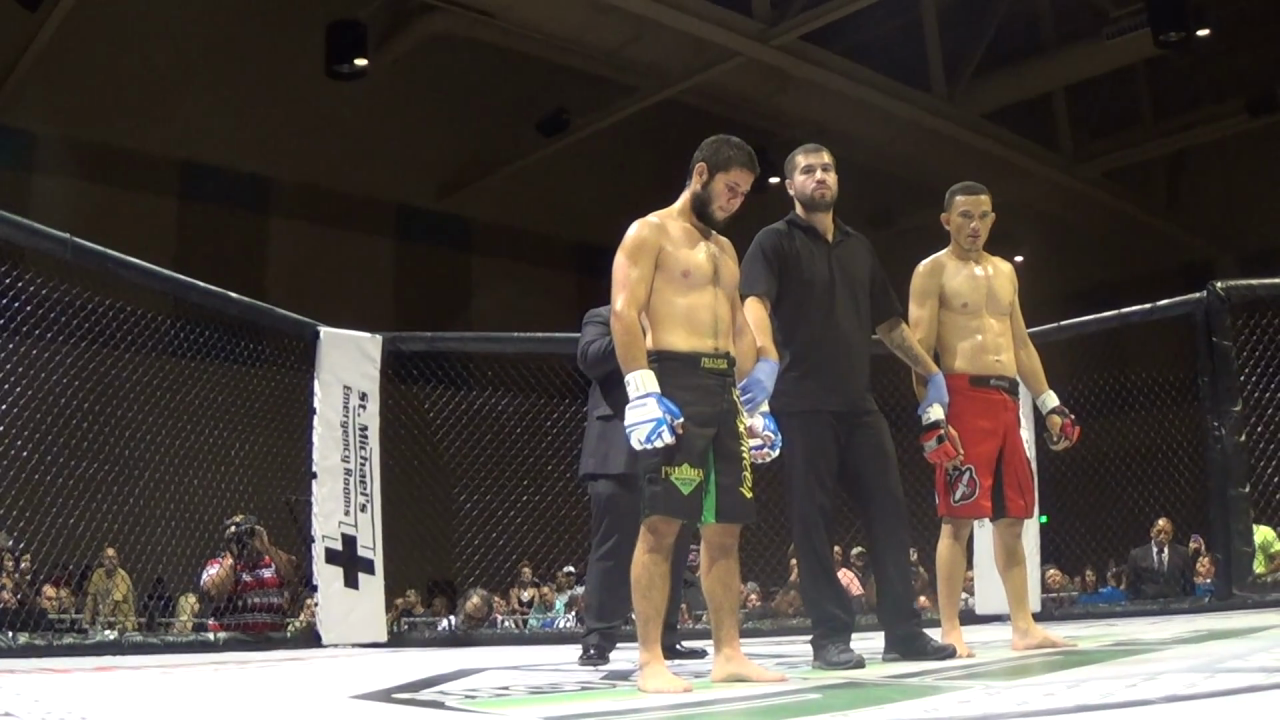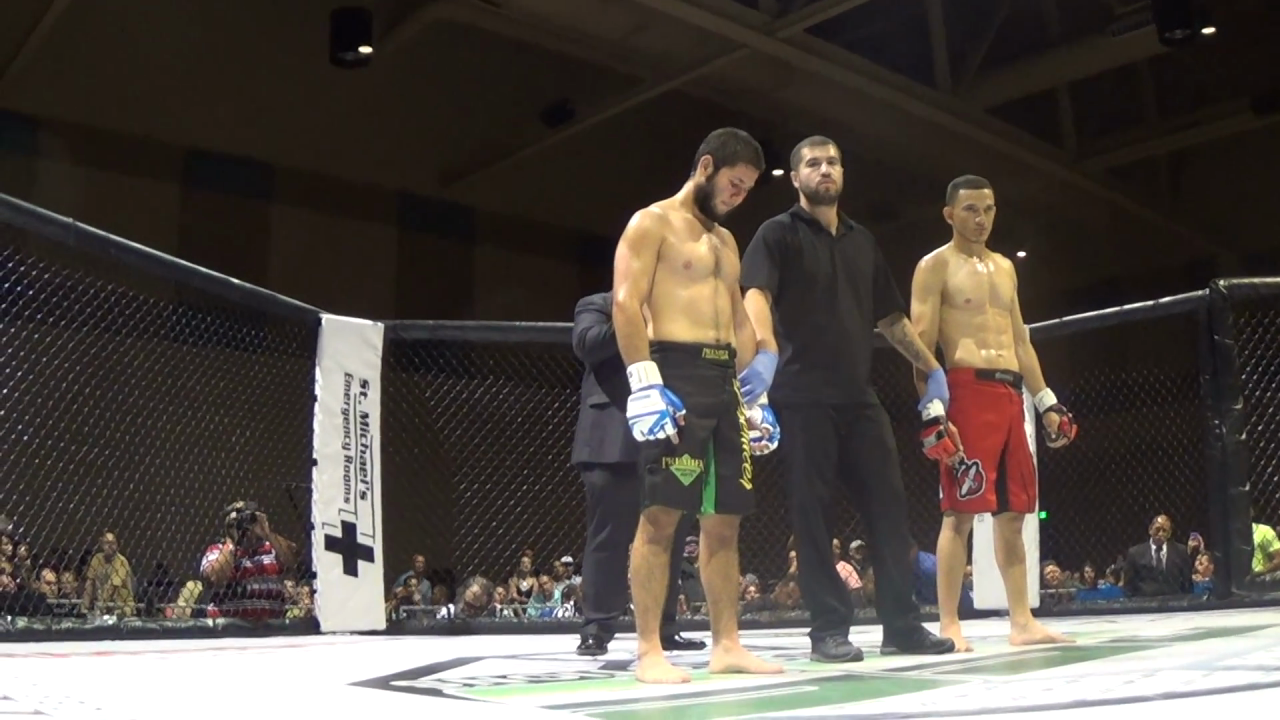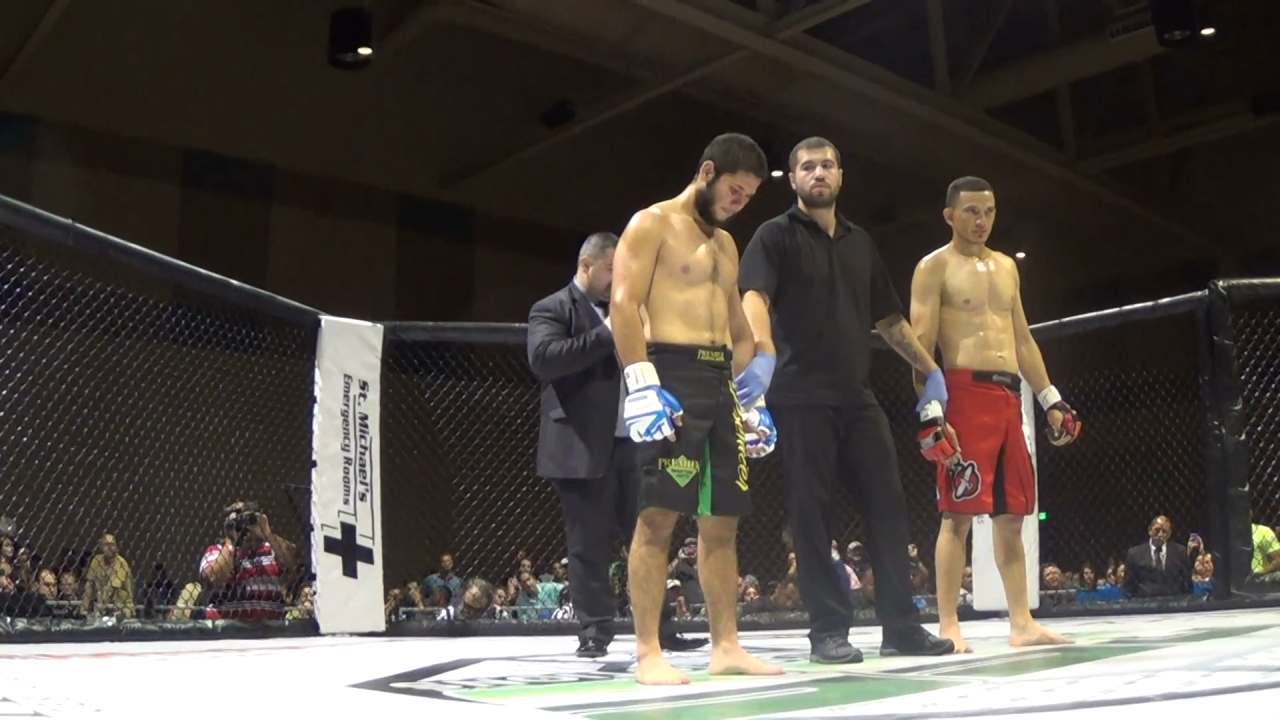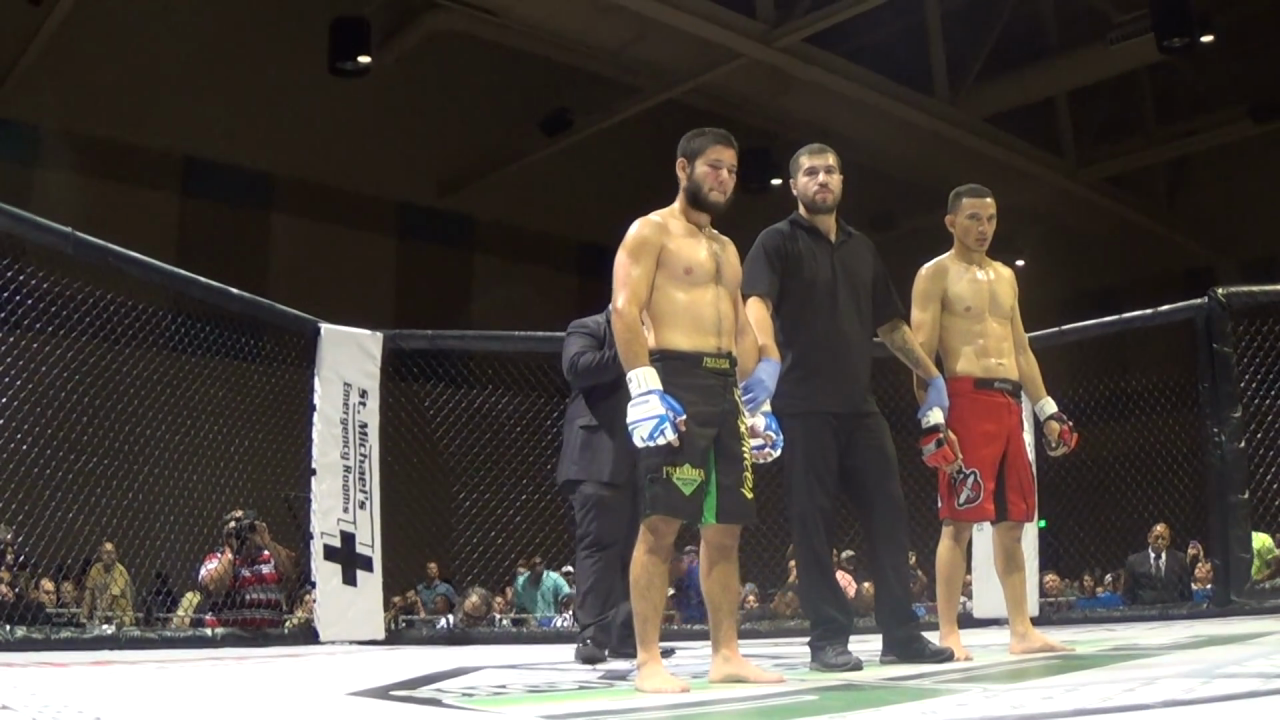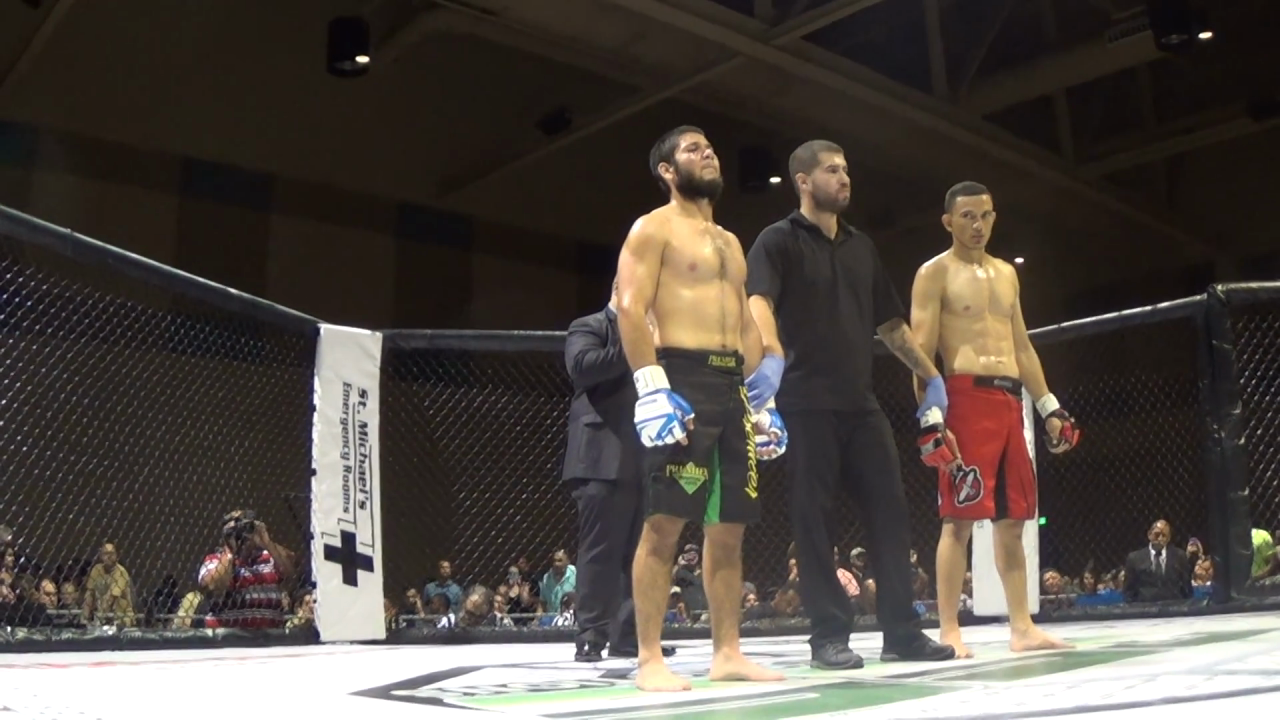
dt=1s
person 1, frame 1
left shoulder: (725, 250)
right shoulder: (649, 232)
right elbow: (624, 314)
right wrist: (643, 391)
left hip: (724, 391)
right hip: (674, 383)
left knee: (725, 529)
right knee: (661, 525)
left ankle: (728, 653)
right ankle: (651, 661)
person 1, frame 2
left shoulder: (726, 241)
right shoulder: (652, 223)
right elbow: (626, 305)
right wrist: (645, 384)
left hip: (724, 381)
right hip: (675, 373)
left knee: (725, 519)
right knee: (661, 515)
left ankle: (726, 645)
right ankle: (649, 651)
person 1, frame 3
left shoulder: (725, 244)
right shoulder: (652, 224)
right elbow: (624, 306)
right wrist: (643, 385)
left hip: (719, 382)
right hip: (671, 375)
left knee: (722, 520)
right knee: (658, 516)
left ankle: (726, 646)
right ankle: (648, 653)
person 1, frame 4
left shoulder: (727, 248)
right shoulder: (651, 231)
right elbow: (625, 311)
right wrist: (646, 390)
left hip: (725, 389)
right hip: (675, 382)
left knee: (725, 529)
right knee: (661, 524)
left ankle: (726, 655)
right ankle: (648, 661)
person 1, frame 5
left shoulder: (730, 242)
right shoulder: (653, 228)
right elbow: (630, 309)
left wrist: (763, 399)
right wrist: (653, 389)
left hip: (731, 387)
right hip: (682, 378)
left knee: (729, 526)
right knee: (664, 522)
left ankle: (727, 652)
right ankle: (650, 660)
person 2, frame 1
left shoulder: (859, 247)
right shoulder: (775, 241)
left elbow: (889, 322)
right elbow: (755, 302)
left wrist: (931, 372)
right wrist: (767, 359)
left hip: (858, 400)
right hip: (802, 401)
left knee: (889, 510)
right knee: (812, 518)
left ankle: (903, 630)
right ankle: (831, 636)
person 2, frame 2
left shoulder: (862, 241)
right shoulder: (779, 233)
left elbow: (890, 317)
right elbow: (756, 294)
left wrist: (933, 368)
right wrist: (767, 352)
left hip: (858, 394)
right hip: (802, 394)
left knee: (889, 504)
right knee: (812, 511)
left ankle: (901, 623)
right ankle: (829, 628)
person 2, frame 3
left shoulder: (860, 243)
right shoulder: (776, 235)
left elbow: (888, 318)
right elbow: (754, 297)
left wrist: (931, 370)
right wrist: (764, 354)
left hip: (856, 395)
right hip: (800, 396)
left knee: (887, 504)
right knee: (811, 512)
left ankle: (900, 625)
right ankle: (828, 630)
person 2, frame 4
left shoulder: (862, 248)
right shoulder: (779, 241)
left elbow: (890, 324)
right elbow: (757, 303)
left wrist: (932, 376)
right wrist: (768, 359)
left hip: (859, 403)
right hip: (803, 403)
left knee: (889, 513)
right knee: (813, 520)
left ankle: (901, 633)
right ankle: (828, 638)
person 2, frame 5
left shoulder: (861, 247)
right shoulder: (779, 241)
left elbow: (889, 323)
right elbow: (759, 302)
left wrist: (931, 376)
right wrist: (773, 357)
left hip: (860, 401)
right hip: (805, 402)
left knee: (890, 510)
right knee: (813, 518)
left ankle: (902, 631)
right ankle: (828, 636)
person 3, frame 1
left shoulder: (1005, 272)
right shoulder: (932, 271)
left elbow: (1021, 344)
right elbow: (920, 350)
left wrist: (1050, 404)
right wrist: (932, 415)
left hip: (1007, 400)
right hip: (963, 397)
left knee: (1012, 518)
right knee: (958, 518)
left ankle: (1024, 626)
right ankle: (951, 630)
person 3, frame 2
left shoulder: (1004, 268)
right shoulder: (935, 267)
right elbow: (922, 345)
left wrist: (1047, 402)
right wrist: (932, 412)
left hip: (1010, 395)
right hip: (968, 392)
left knee: (1013, 514)
right knee: (960, 512)
left ankle: (1023, 622)
right ankle: (949, 625)
person 3, frame 3
left shoulder: (1006, 267)
right shoulder: (934, 268)
left elbow: (1023, 340)
right elbow: (921, 346)
left wrist: (1051, 400)
right wrist: (930, 412)
left hip: (1008, 396)
right hip: (966, 394)
left knee: (1012, 515)
right knee: (959, 513)
left ankle: (1022, 623)
right ankle: (948, 626)
person 3, frame 4
left shoulder: (1005, 277)
right shoulder: (936, 275)
right elbow: (923, 353)
left wrist: (1047, 411)
right wrist: (932, 418)
left hip: (1009, 404)
right hip: (967, 401)
left knee: (1012, 523)
right knee: (959, 521)
left ankle: (1022, 631)
right ankle: (949, 634)
person 3, frame 5
left shoulder: (1006, 274)
right shoulder: (935, 274)
right elbow: (922, 352)
left wrist: (1049, 408)
right wrist: (930, 419)
left hip: (1009, 403)
right hip: (966, 399)
left knee: (1013, 520)
right knee: (959, 518)
left ankle: (1023, 628)
right ankle: (950, 632)
person 4, frame 1
right shoulder: (603, 317)
right elbow: (589, 358)
right hip: (620, 452)
left knee: (671, 548)
right knee: (613, 547)
left ankle: (665, 638)
right ankle: (598, 640)
person 4, frame 2
right shoulder: (598, 305)
right elbow: (586, 345)
right hip: (614, 440)
left knee: (668, 538)
right knee: (607, 537)
left ankle: (663, 628)
right ankle: (597, 629)
person 4, frame 3
right shoulder: (551, 310)
right elbow: (543, 359)
right wrist: (605, 335)
left hip: (631, 442)
right hip: (585, 449)
right knee: (589, 545)
left ankle: (659, 628)
right ankle: (595, 631)
person 4, frame 4
right shoulder: (588, 328)
right elbow: (577, 367)
left hip: (640, 462)
right hip: (599, 460)
left knee: (634, 551)
right knee: (598, 545)
left ankle: (626, 636)
right ankle: (593, 636)
person 4, frame 5
right shoulder: (589, 328)
right elbow: (581, 366)
left hip: (640, 460)
right hip: (603, 458)
left knee: (636, 551)
right knee: (600, 548)
left ankle: (628, 635)
right ankle: (591, 635)
